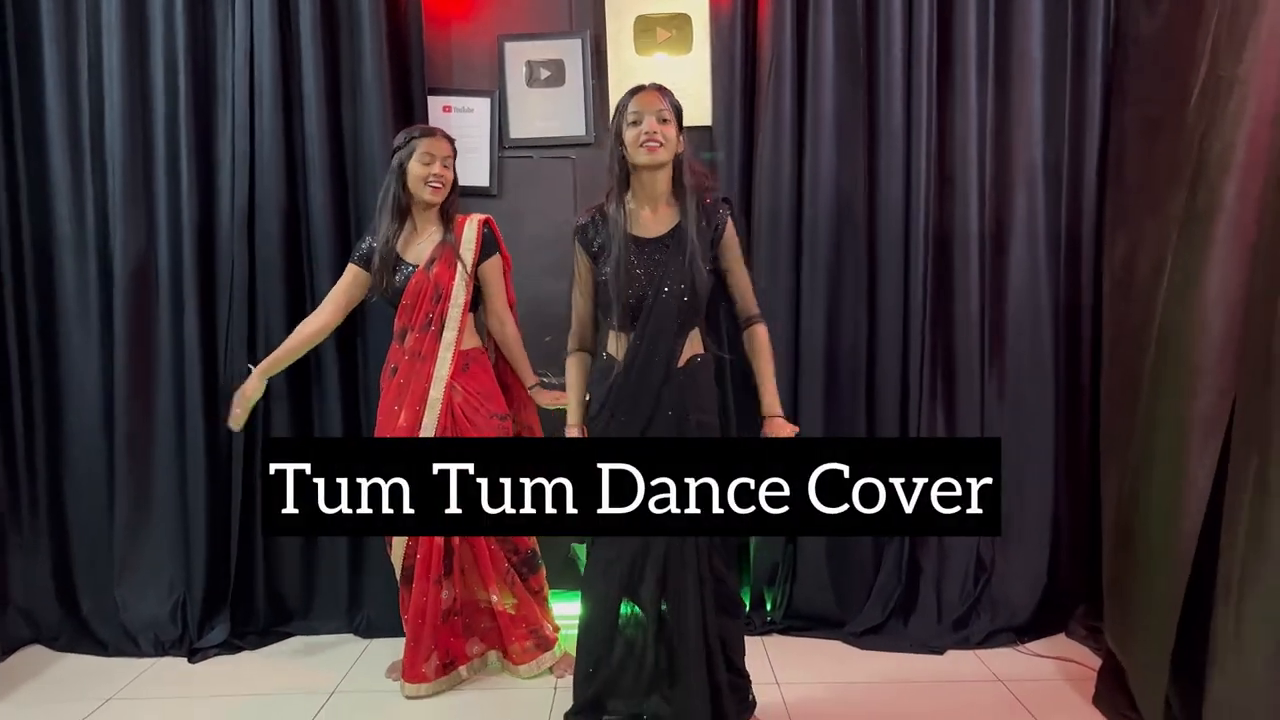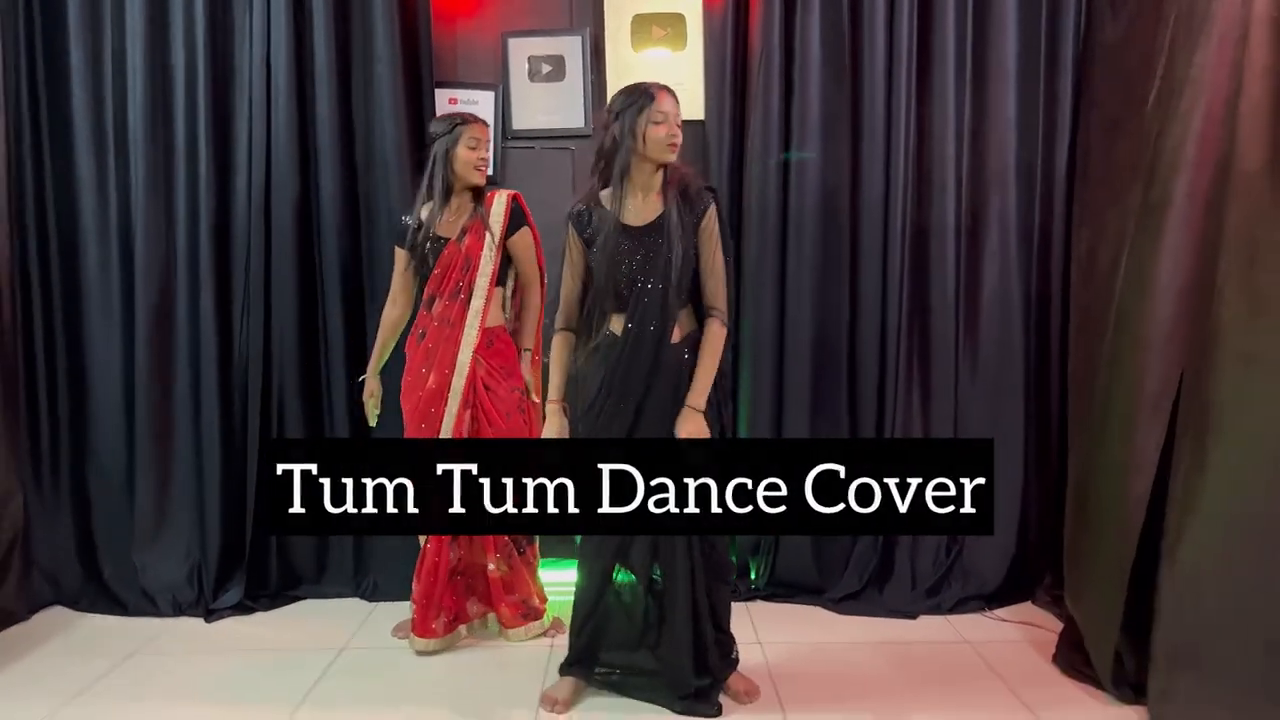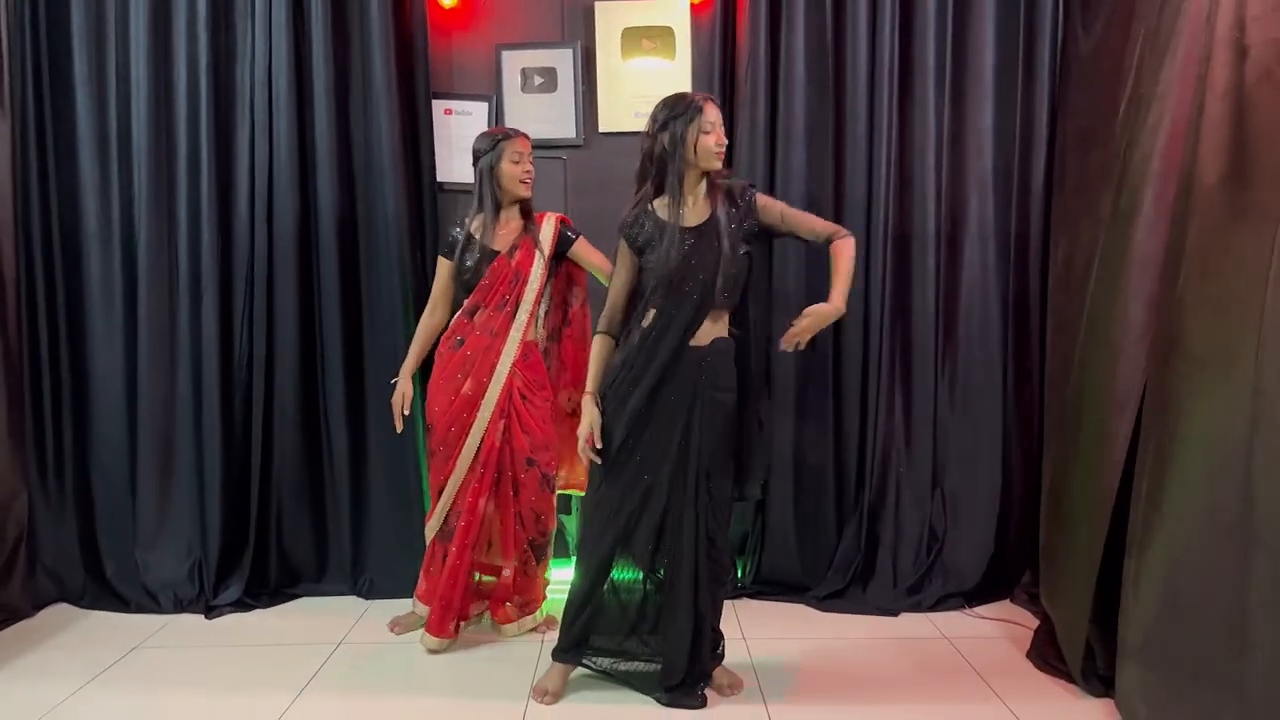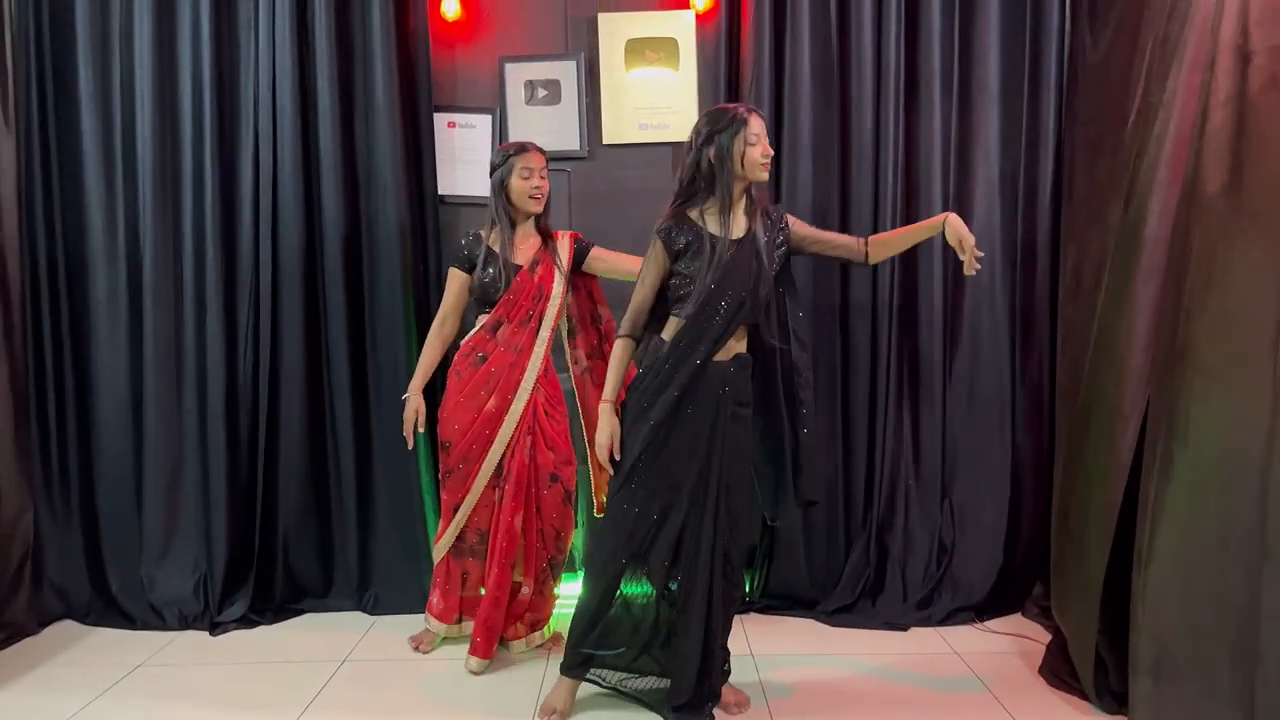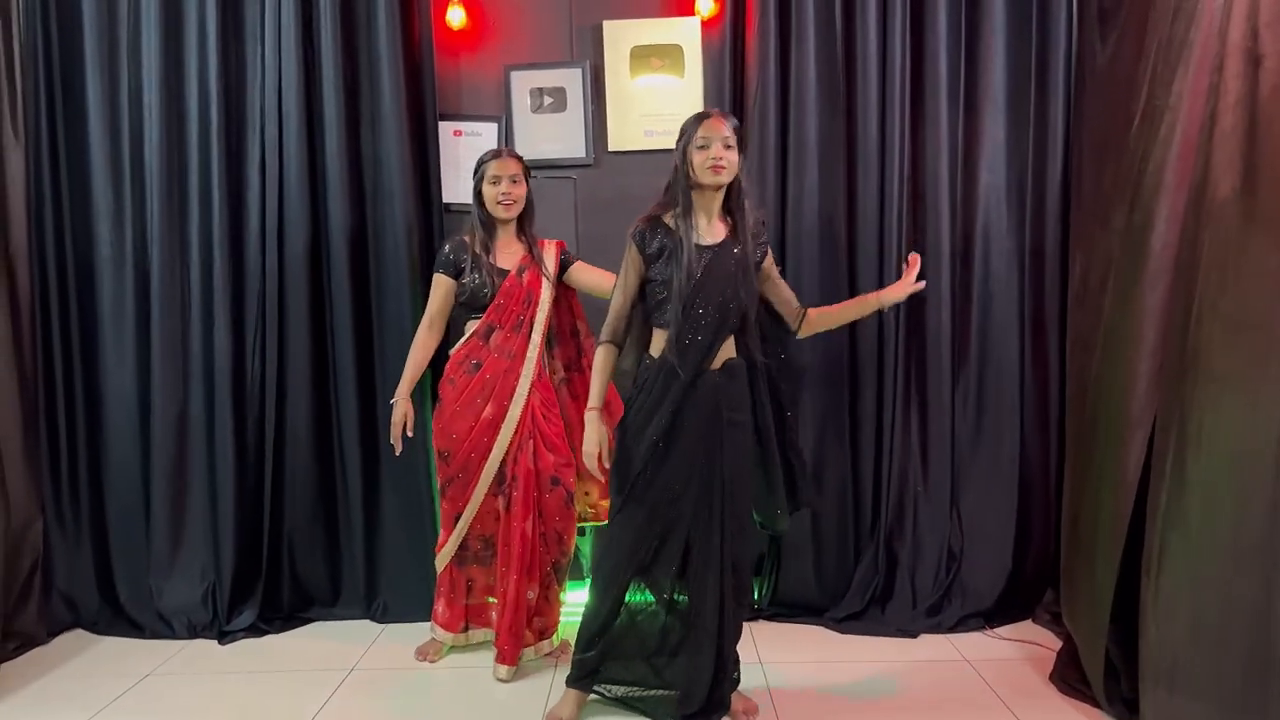
dt=0.4s
person 1, frame 1
left shoulder: (709, 219)
right shoulder: (595, 229)
left elbow: (750, 320)
right elbow: (580, 341)
left wrist: (773, 414)
right wrist: (574, 427)
left hip: (690, 399)
right hip: (618, 403)
left knee: (699, 556)
right knee: (616, 557)
person 1, frame 2
left shoulder: (696, 206)
right shoulder: (589, 215)
left elbow: (716, 313)
right elbow: (567, 321)
left wrist: (697, 406)
right wrist: (555, 406)
left hip: (682, 374)
right hip: (614, 378)
right knee: (608, 525)
left ankle: (711, 661)
right ankle: (583, 662)
person 1, frame 3
left shoulder: (740, 205)
right shoulder: (642, 223)
left elbow: (839, 237)
right elbow: (610, 320)
left wrist: (834, 303)
right wrist: (590, 398)
left hip: (711, 377)
right hip: (641, 377)
left knee: (700, 520)
right knee: (613, 514)
left ankle: (697, 655)
right ankle: (570, 650)
person 1, frame 4
left shoulder: (772, 226)
right shoulder: (679, 228)
left elbow: (862, 250)
right elbow: (632, 324)
left wrist: (940, 222)
right wrist: (608, 407)
left hip: (731, 394)
right hip: (664, 390)
left knee: (718, 536)
right knee: (626, 530)
right ankle: (577, 667)
person 1, frame 5
left shoulder: (749, 240)
right shoulder: (652, 234)
left elbow: (799, 320)
right elbow: (612, 333)
left wrist: (887, 296)
right wrist: (594, 415)
left hip: (725, 401)
right hip: (659, 399)
left knee: (720, 545)
right knee: (629, 541)
person 2, frame 1
left shoulder: (476, 233)
right shoulder: (378, 247)
left elbow: (500, 317)
right elbow: (325, 317)
left wrist: (533, 385)
right wrist: (261, 372)
left hip: (468, 387)
right hip: (406, 392)
left ankle: (534, 641)
right ankle: (438, 647)
person 2, frame 2
left shoulder: (504, 209)
right shoulder: (416, 222)
left elbow: (531, 287)
right elbow: (398, 303)
left wrist: (528, 355)
right wrist: (373, 370)
left hip: (490, 360)
right hip: (429, 363)
left ankle: (517, 607)
right ankle: (440, 607)
person 2, frame 3
left shoulder: (550, 230)
right shoulder: (461, 235)
left elbow: (615, 274)
right elbow: (436, 310)
right wrist: (406, 374)
left hip: (521, 373)
right hip: (460, 370)
left knee: (525, 487)
right knee: (457, 486)
left ankle: (517, 603)
right ankle: (442, 601)
person 2, frame 4
left shoulder: (564, 249)
right shoulder: (475, 247)
left elbow: (641, 267)
right elbow: (445, 322)
right wrist: (416, 388)
left hip: (534, 389)
right hip: (475, 385)
left knee: (540, 501)
right knee: (468, 499)
left ankle: (522, 619)
right ankle: (449, 612)
person 2, frame 5
left shoulder: (548, 256)
right shoulder: (459, 252)
left elbow: (617, 285)
right elbow: (431, 326)
right wrist: (403, 392)
left hip: (528, 394)
right hip: (468, 391)
left knee: (541, 506)
right knee: (468, 505)
left ankle: (530, 629)
right ankle: (454, 621)
